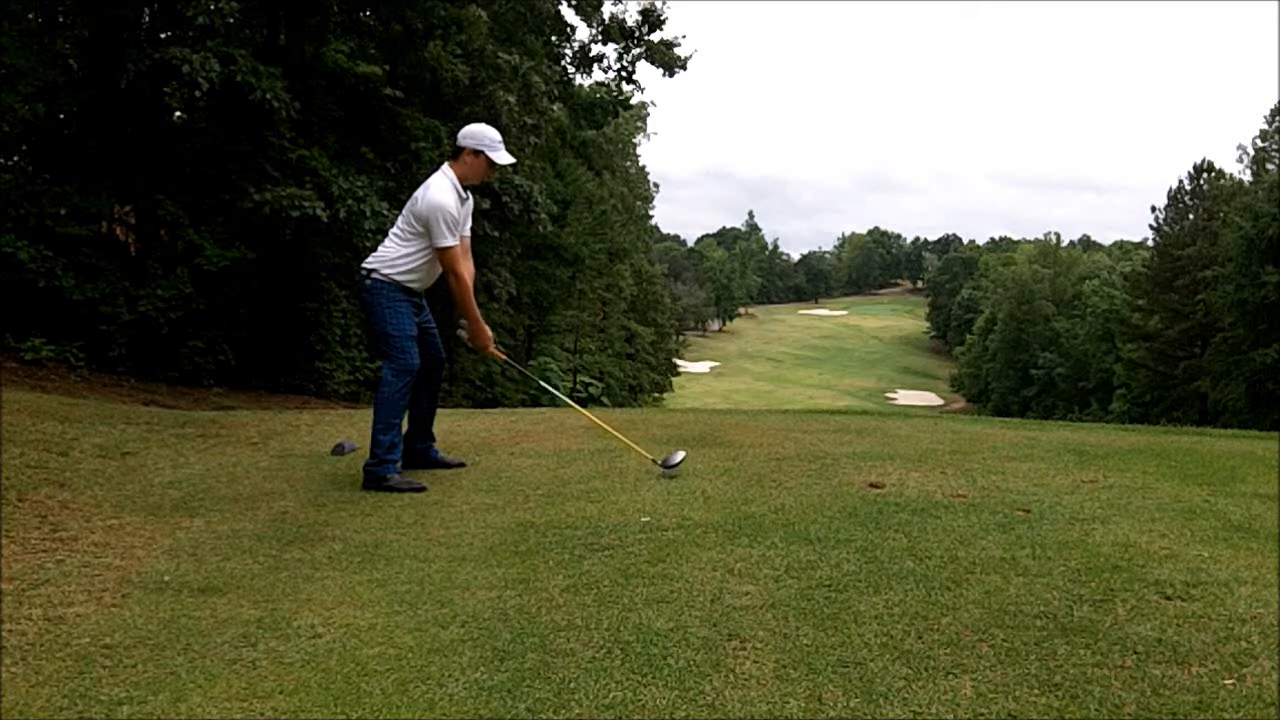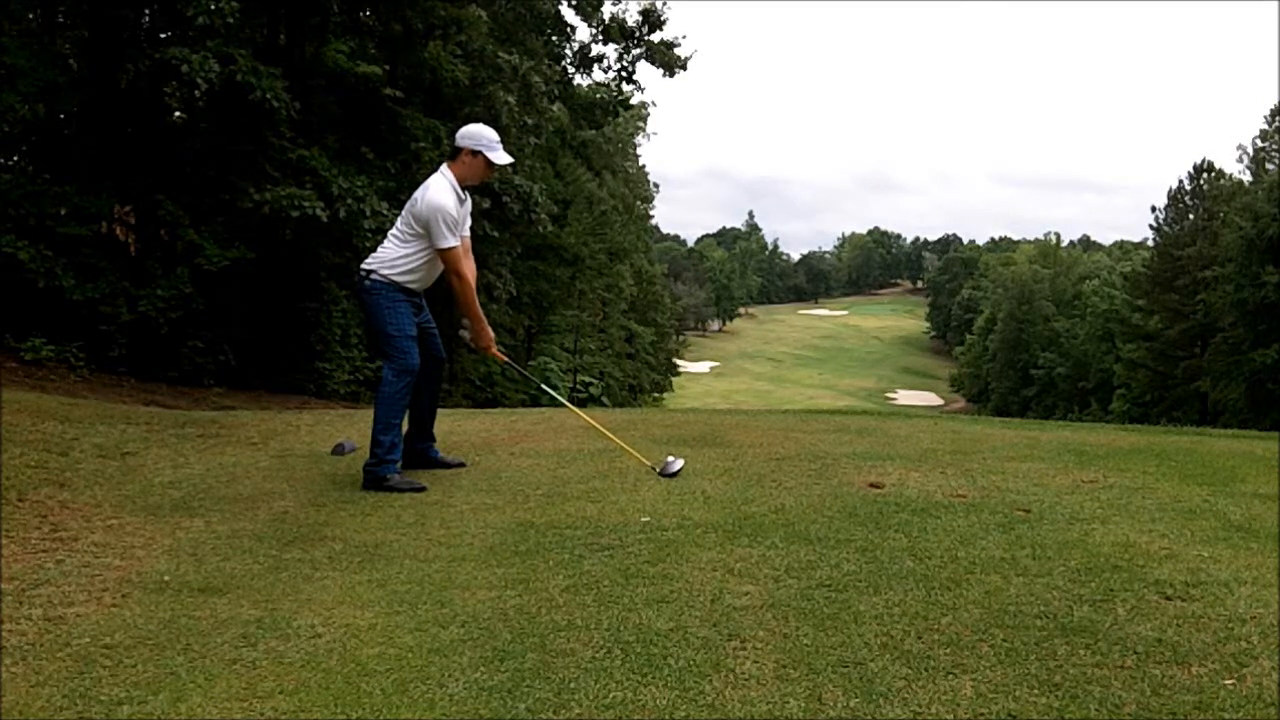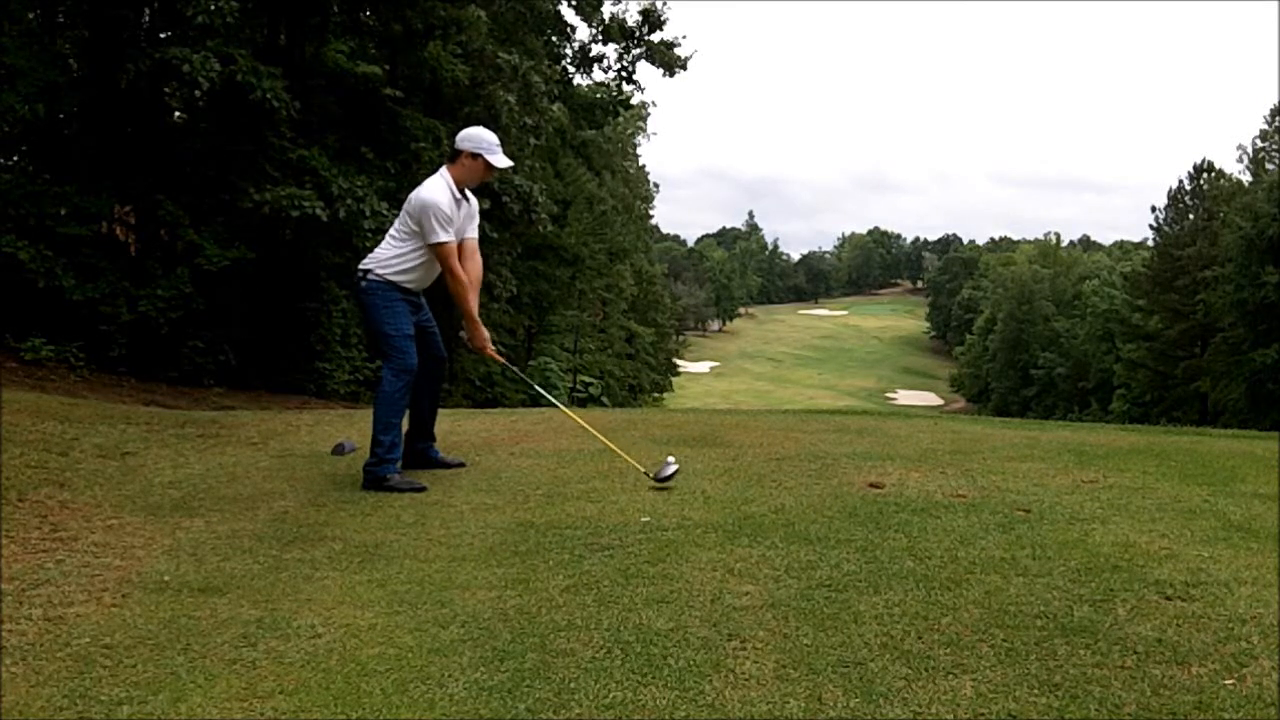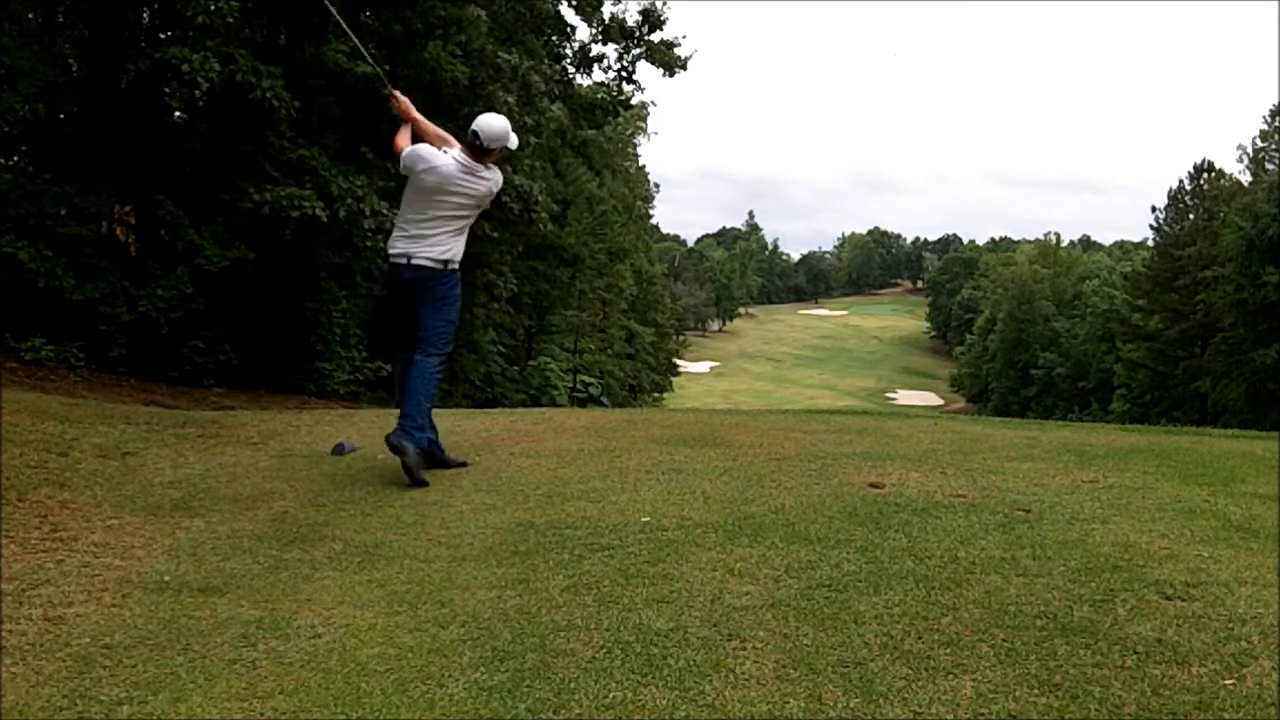
dt=1s
person 1, frame 1
left shoulder: (462, 196)
right shoulder: (440, 198)
left elbow: (465, 262)
right elbow: (454, 273)
left wrist: (468, 319)
right wrist: (477, 326)
left hip: (409, 289)
right hip: (385, 286)
left knee: (432, 362)
right knee: (403, 366)
left ankle: (418, 448)
right ankle: (381, 468)
person 1, frame 2
left shoulder: (461, 196)
right shoulder: (440, 199)
left elbow: (466, 261)
right elbow: (457, 273)
left wrist: (471, 319)
right wrist: (480, 326)
left hip: (408, 289)
right hip: (385, 287)
left knee: (432, 361)
right knee: (404, 366)
left ankle: (418, 448)
right ankle: (381, 468)
person 1, frame 3
left shoulder: (470, 205)
right shoulder: (434, 198)
left elbow: (472, 262)
right elbow: (450, 268)
left wrist: (472, 318)
right wrist: (475, 327)
left hip: (412, 291)
right hip: (383, 287)
left knee: (433, 362)
right knee: (402, 366)
left ankle: (419, 449)
right ankle: (381, 469)
person 1, frame 4
left shoulder: (425, 160)
right shoulder: (491, 181)
left elbow: (402, 143)
left wrist: (405, 112)
right wrist: (410, 111)
left hip: (400, 268)
right hip: (438, 274)
left knee: (409, 355)
right knee: (430, 355)
left ankle: (423, 443)
right ankle: (411, 437)
